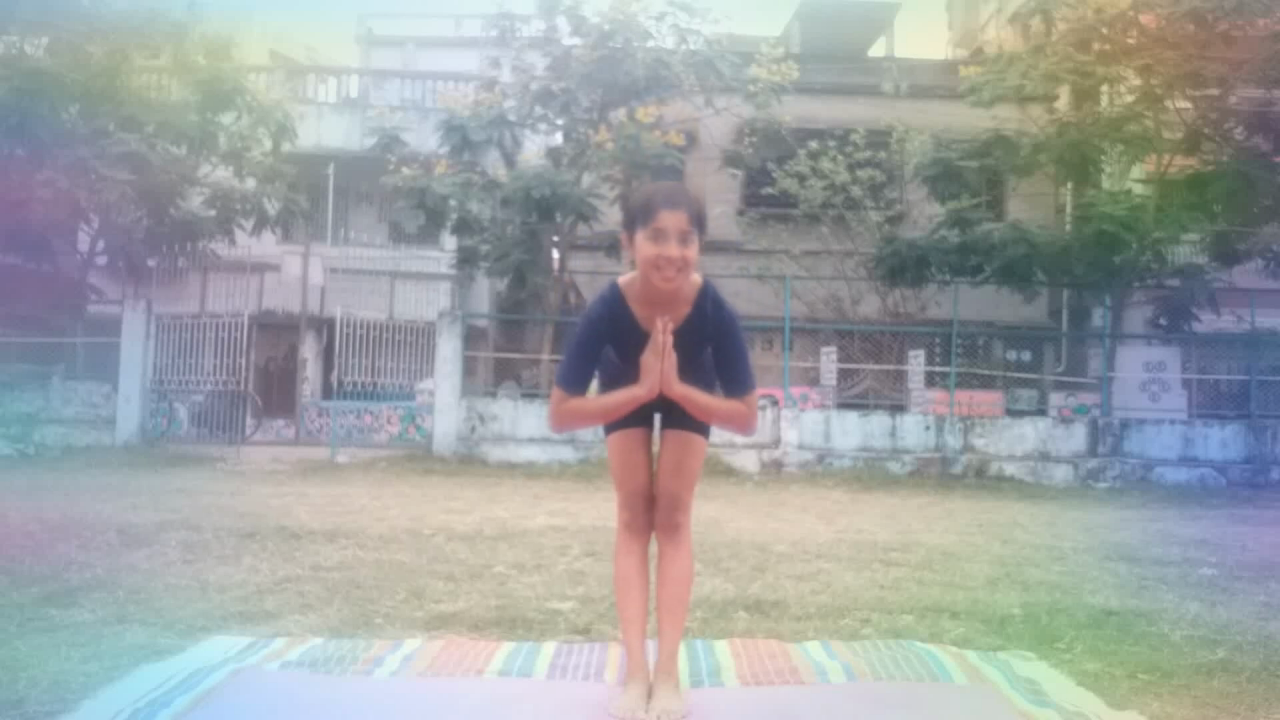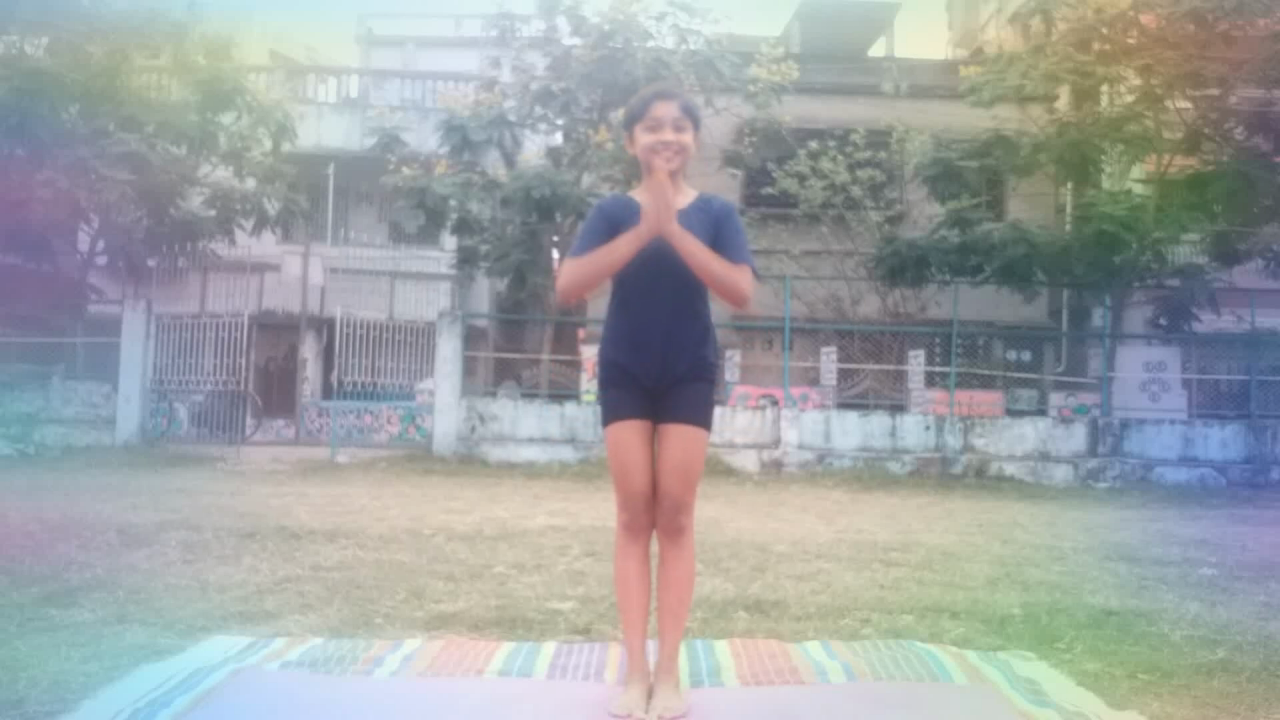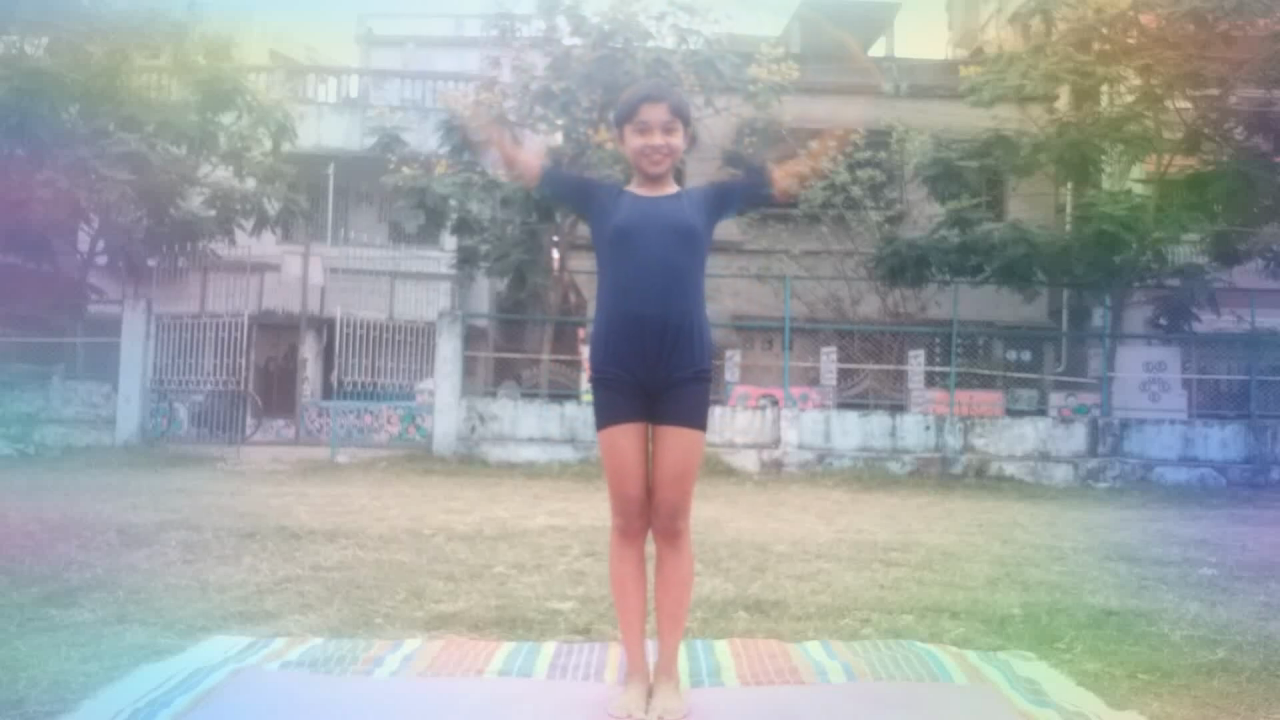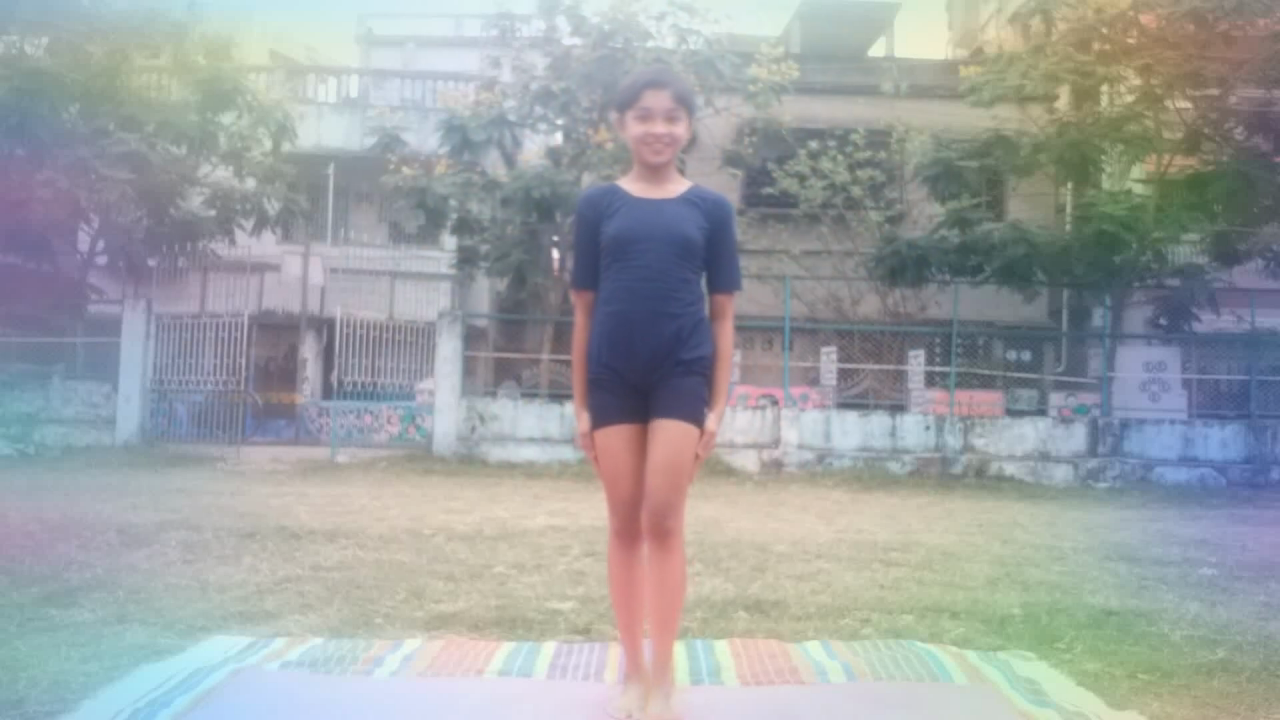
dt=0.7s
person 1, frame 1
left shoulder: (714, 309)
right shoulder: (608, 307)
left elbow: (746, 417)
right elbow: (561, 414)
left wrist: (675, 385)
right wrist: (642, 387)
left hip: (691, 396)
right hip: (625, 396)
left knee: (672, 516)
right knee: (633, 516)
left ankle: (668, 673)
right ankle: (634, 672)
person 1, frame 2
left shoulder: (715, 213)
right shoulder: (613, 213)
left elbow: (742, 292)
right elbow: (566, 287)
left wrist: (677, 232)
right wrist: (640, 233)
left hip: (689, 376)
right hip: (624, 375)
left knee: (676, 517)
right knee: (634, 515)
person 1, frame 3
left shoulder: (705, 201)
right shoulder: (600, 199)
left elbow: (785, 179)
right elbow: (527, 164)
left wrist: (837, 134)
left hip: (685, 374)
right hip: (616, 374)
left knee: (671, 522)
right knee: (628, 521)
person 1, frame 4
left shoulder: (710, 208)
right shoulder: (598, 204)
left elbow: (721, 313)
right elbow: (584, 308)
left wrist: (718, 405)
right wrist: (580, 403)
left hip: (682, 375)
right hip: (614, 378)
left knee: (664, 523)
right knee: (625, 527)
